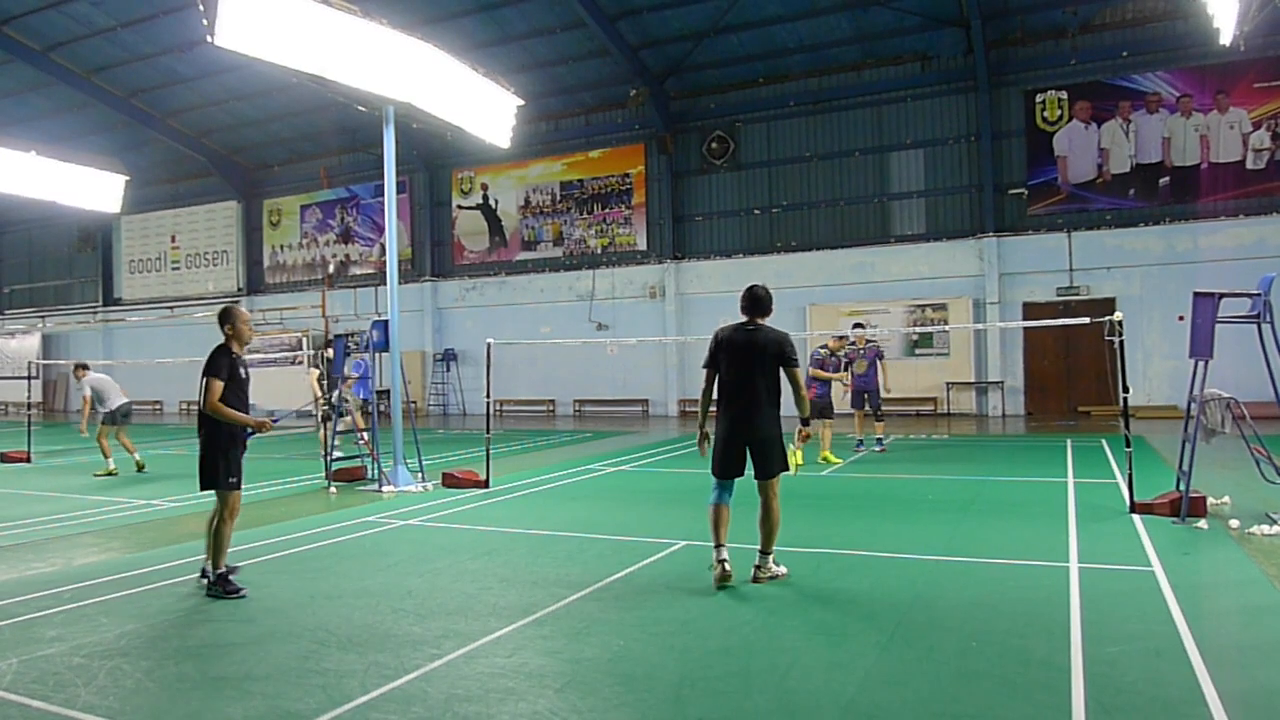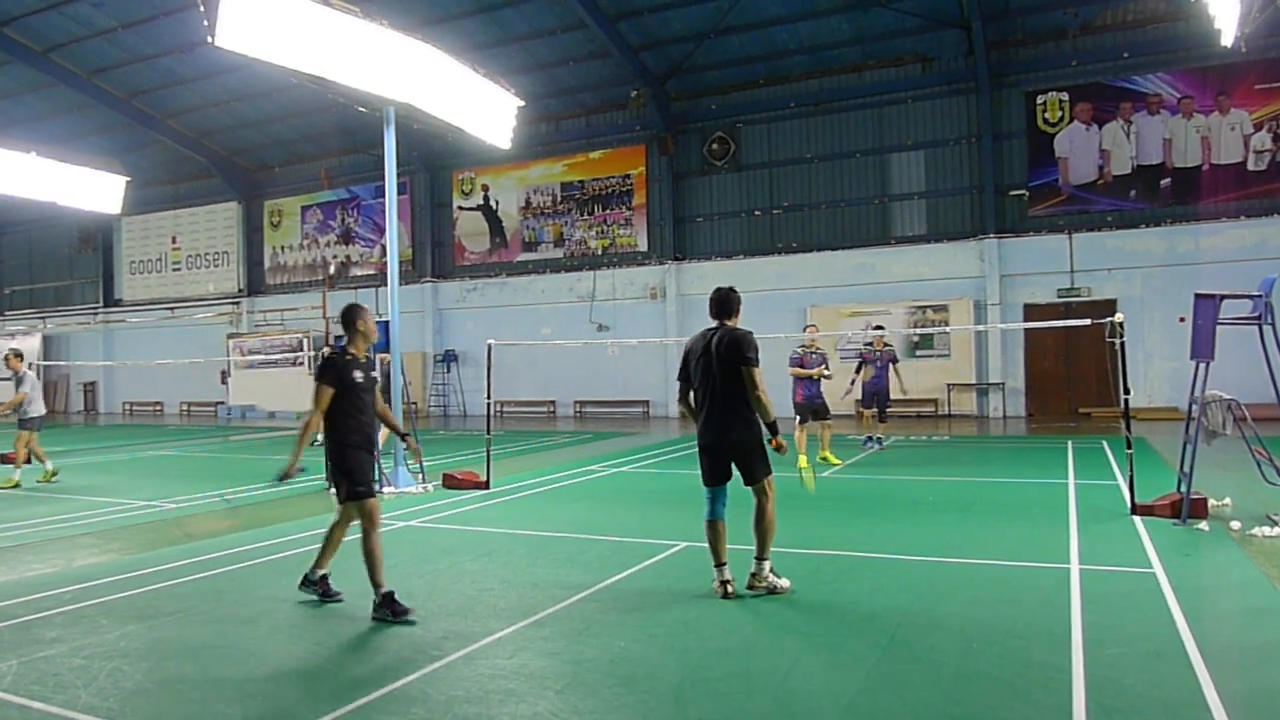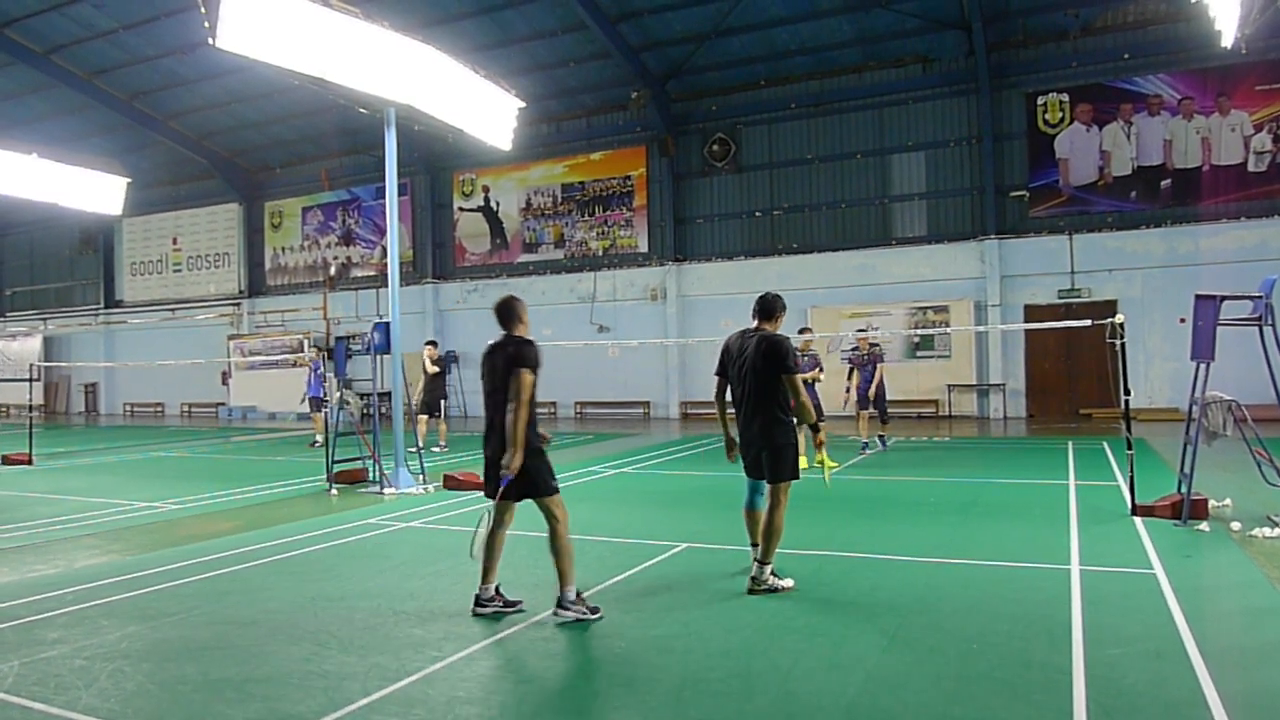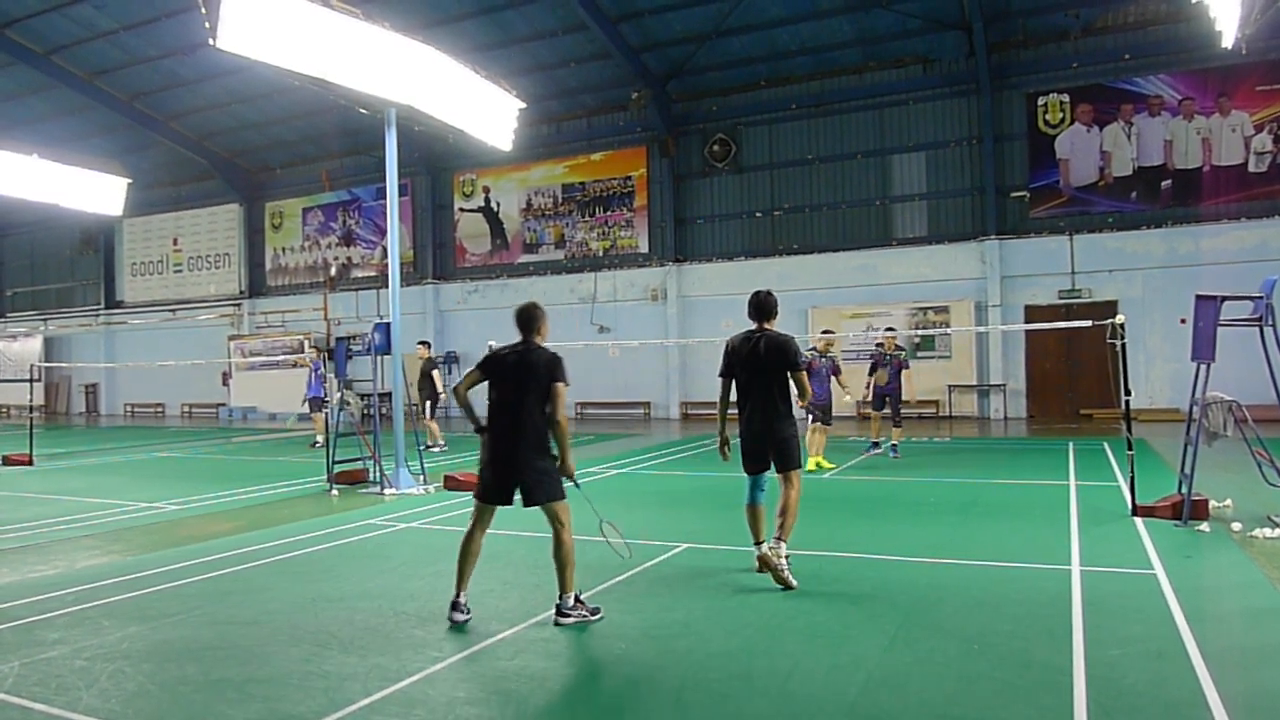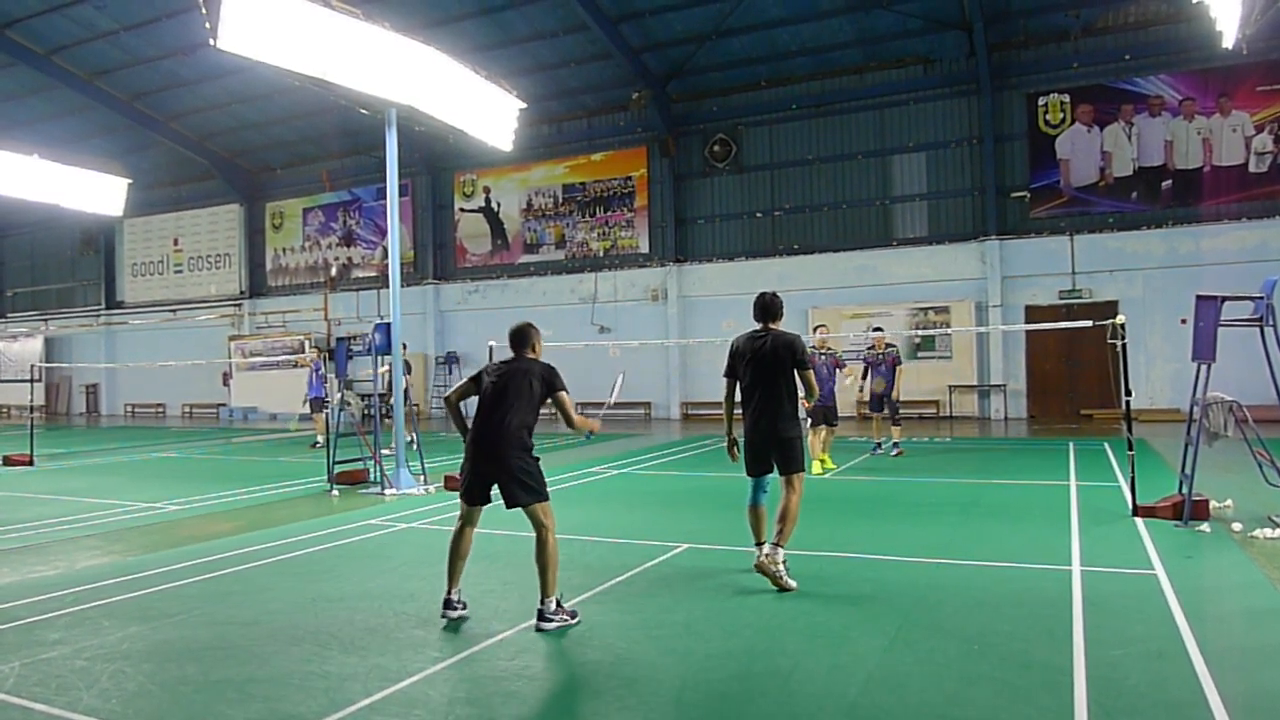
dt=1s
person 1, frame 1
left shoulder: (235, 358)
right shoulder: (222, 358)
right elbow: (210, 404)
right wrist: (250, 422)
left hip: (230, 442)
right hip: (221, 443)
left knee: (225, 505)
right knee: (230, 508)
left ankle: (213, 565)
right ankle: (217, 577)
person 1, frame 2
left shoulder: (368, 362)
right shoulder: (335, 363)
right elbow: (317, 414)
left wrist: (405, 436)
right wrist: (296, 459)
left hip: (365, 451)
right hip: (346, 452)
left knee: (347, 517)
right knee: (372, 521)
left ankle: (315, 578)
right ankle: (383, 600)
person 1, frame 3
left shoulder: (491, 351)
right shoulder: (524, 348)
right elbow: (519, 401)
right wrist: (515, 450)
left hip: (495, 446)
right hip: (519, 447)
left knee: (502, 518)
right knee: (558, 519)
left ankle: (486, 594)
right ankle: (568, 599)
person 1, frame 4
left shoulder: (498, 356)
right shoulder: (551, 361)
left elbow: (459, 389)
right elbow: (557, 416)
left wrist: (480, 427)
right wrist: (565, 457)
left hip: (495, 452)
right hip: (533, 454)
left knee: (478, 524)
right knee: (561, 525)
left ankle: (459, 602)
right ankle: (567, 604)
person 1, frame 5
left shoulder: (491, 369)
right shoulder: (545, 372)
left elbow: (451, 399)
right elbow: (572, 420)
left wrist: (467, 435)
right wrist: (592, 425)
left hip: (478, 451)
right hip: (514, 453)
left knee: (466, 522)
right knee: (544, 527)
left ankle: (452, 598)
right ankle: (549, 609)
person 2, frame 1
left shoulder: (722, 336)
right shoulder: (780, 340)
left elbow: (708, 386)
right elbow: (800, 389)
left wrist: (702, 425)
right wrist: (805, 422)
left hip: (728, 428)
right hip: (765, 429)
left knee: (721, 490)
right knee: (769, 493)
left ankle: (720, 557)
right ankle: (764, 564)
person 2, frame 2
left shoulder: (693, 344)
right shoulder: (742, 339)
left elbow: (683, 398)
right elbow: (756, 391)
right wrist: (774, 431)
left hip: (709, 436)
right hip: (743, 432)
left knee: (715, 501)
right knee: (765, 496)
left ankle: (722, 577)
right ankle: (761, 572)
person 2, frame 3
left shoulder: (731, 343)
right shoulder: (779, 344)
left elbow: (719, 395)
right elbow: (798, 396)
left wrist: (727, 434)
right wrist: (816, 429)
left hip: (747, 434)
right hip: (777, 433)
left knee: (755, 489)
right knee: (777, 499)
left ankle: (758, 555)
right ankle: (761, 575)
person 2, frame 4
left shoulder: (733, 344)
right shoulder: (785, 343)
left elbow: (724, 394)
right elbow: (804, 391)
left wrist: (722, 432)
right wrist: (803, 400)
left hip: (749, 429)
right hip: (780, 426)
left knee: (755, 486)
right knee: (791, 486)
left ankle: (760, 551)
right ankle: (777, 549)
person 2, frame 5
left shoulder: (739, 344)
right shoulder: (791, 342)
left elbow: (729, 394)
right elbow: (812, 391)
left wrist: (729, 432)
right wrist: (809, 399)
left hip: (753, 429)
right hip: (785, 428)
left knee: (757, 487)
right knee: (792, 489)
left ankle: (761, 552)
right ankle: (774, 556)
